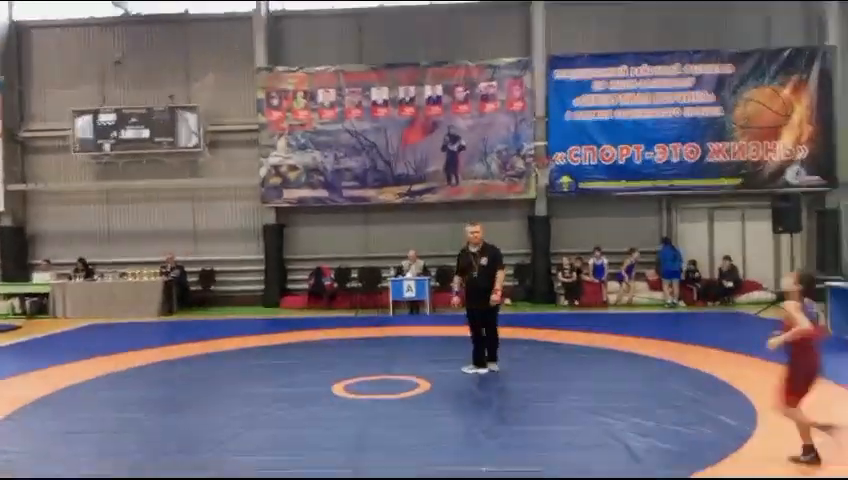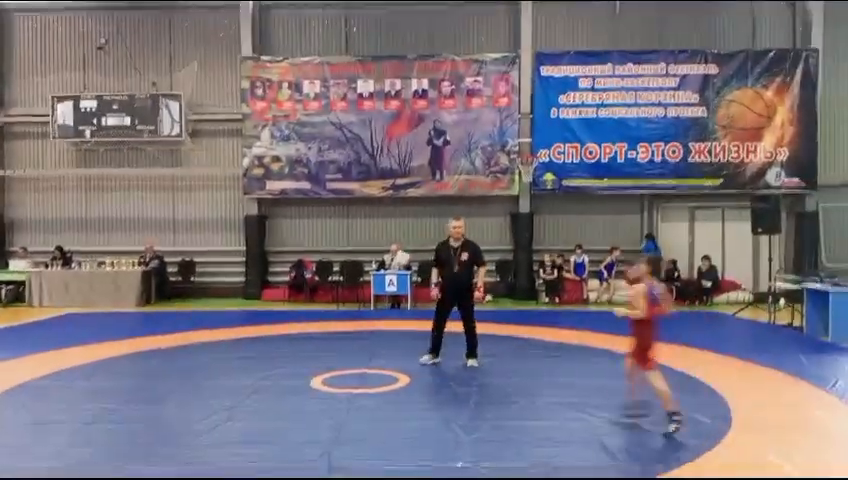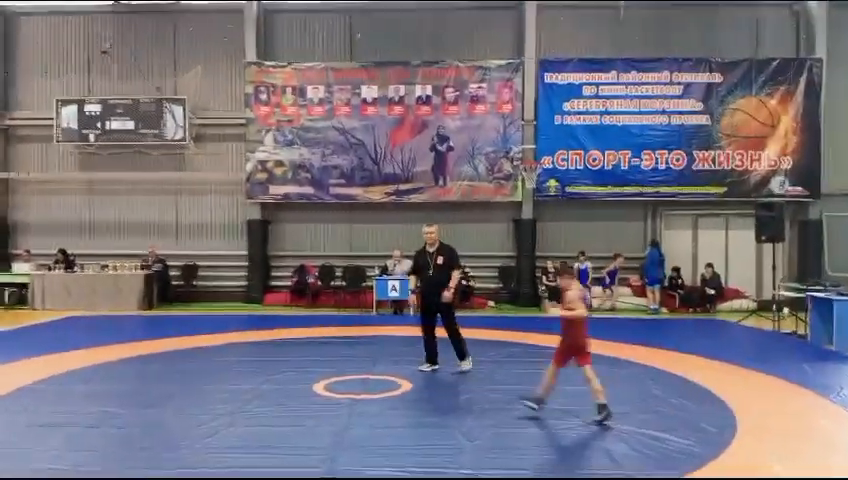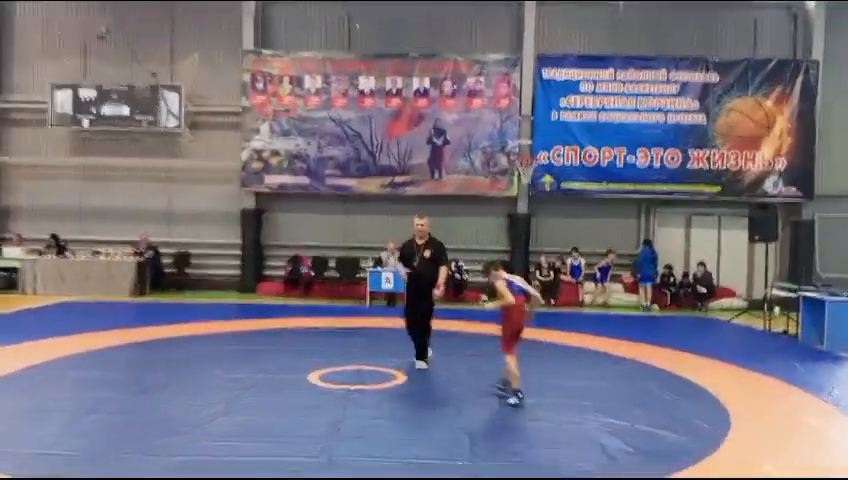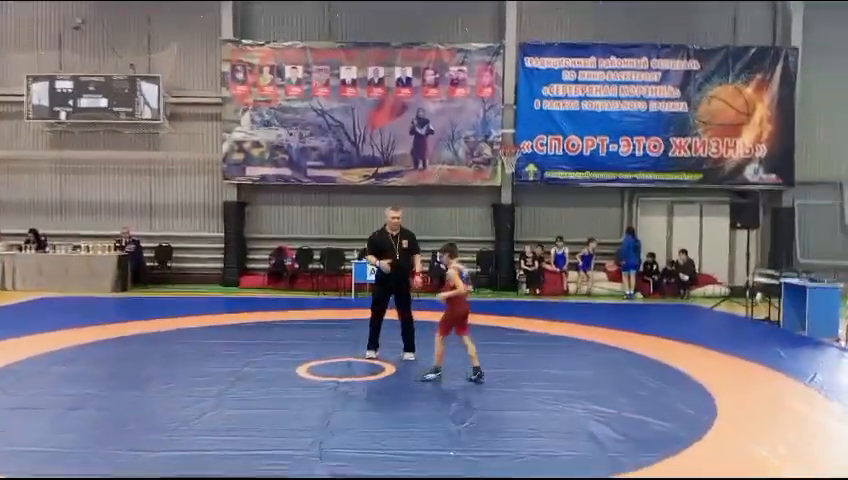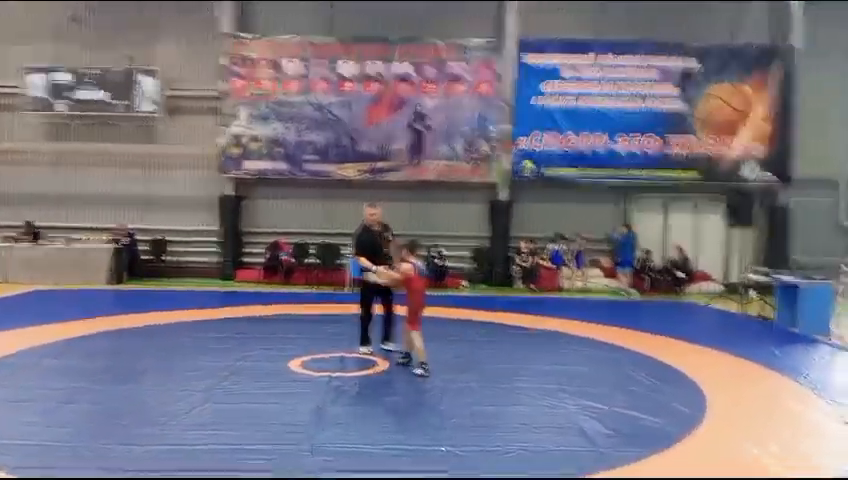
dt=0.5s
person 1, frame 1
left shoulder: (790, 305)
right shoulder: (807, 304)
left elbow: (805, 328)
right elbow: (819, 332)
left wrist: (781, 339)
left hip: (800, 364)
right hip: (811, 361)
left knee: (788, 409)
right knee: (792, 407)
right ankle: (808, 451)
person 1, frame 2
left shoulder: (640, 288)
right shoulder: (659, 287)
left elbow: (642, 313)
right elbow: (668, 308)
left wrist: (624, 312)
left hip: (642, 336)
right hip: (649, 334)
left knee: (654, 377)
right knee: (630, 367)
left ankle: (674, 415)
right ankle: (634, 404)
person 1, frame 3
left shoulder: (571, 294)
right shoulder: (579, 290)
left elbow: (583, 313)
left wrist: (560, 313)
right wrist: (560, 309)
left hip: (571, 338)
right hip: (581, 338)
left knee: (553, 369)
right knee: (588, 373)
left ankle: (538, 400)
right ankle: (603, 408)
person 1, frame 4
left shoulder: (499, 282)
right shoulder: (518, 279)
left elbow: (510, 300)
right elbow: (537, 296)
left wrist: (494, 304)
left hip: (509, 322)
right hip: (520, 321)
left knee: (509, 356)
right knee: (511, 354)
left ankle: (517, 393)
right ankle: (505, 383)
person 1, frame 5
left shoulder: (451, 271)
right shoulder: (462, 269)
left elbow: (462, 290)
left wrist: (445, 295)
left hip: (453, 309)
right hip: (464, 308)
left knee: (439, 337)
right knee: (465, 339)
left ankle: (436, 370)
right ankle: (477, 371)
person 1, frame 6
left shoulder: (404, 266)
right shoulder: (419, 264)
left elbow: (392, 281)
right wrist: (387, 272)
left hip: (414, 301)
right hip: (420, 299)
left knee: (415, 332)
right knee: (408, 327)
left ankle: (423, 365)
right ankle: (407, 355)
person 2, frame 1
left shoulder: (492, 251)
right shoulder: (463, 254)
left elbow: (500, 272)
right elbow: (458, 275)
left wrist: (497, 291)
right wrist: (456, 293)
left hip: (489, 297)
right hip: (472, 298)
left knee: (490, 330)
right knee: (476, 331)
left ankle: (492, 361)
right ankle: (479, 364)
person 2, frame 2
left shoulder: (472, 247)
right shoulder: (441, 247)
left elbow: (481, 268)
right elbow: (436, 268)
left wrist: (479, 288)
right wrist: (435, 285)
left hip: (466, 292)
right hip: (446, 291)
left knee: (469, 325)
right knee: (438, 323)
left ankle: (472, 356)
right ankle: (433, 354)
person 2, frame 3
left shoulder: (448, 251)
right shoulder: (419, 254)
left elbow: (456, 271)
right elbow: (414, 275)
left wrist: (450, 289)
right wrist: (412, 292)
left hip: (444, 297)
right hip: (426, 298)
left knee: (452, 328)
right knee: (427, 330)
left ankle: (464, 358)
right ankle: (431, 362)
person 2, frame 4
left shoulder: (437, 245)
right shoulder: (407, 245)
left elbow: (443, 267)
right elbow: (401, 263)
left wrist: (439, 286)
right wrist: (402, 270)
left hip: (428, 291)
right hip: (412, 289)
left knee: (423, 324)
right knee: (410, 322)
left ankle: (421, 358)
right ankle: (425, 350)
person 2, frame 5
left shoulder: (408, 235)
right shoulder: (377, 236)
left elbow: (416, 255)
right elbow: (369, 255)
left wrist: (417, 274)
right wrist: (378, 263)
left hip: (403, 281)
right hip: (382, 281)
left knee: (406, 316)
right knee: (376, 315)
left ankle: (409, 350)
right ankle: (372, 348)
person 2, frame 6
left shoulder: (385, 227)
right shoulder: (362, 234)
right elbow: (360, 258)
right wrist: (374, 268)
right hip: (370, 277)
left knee: (389, 307)
right knee: (367, 310)
left ankle: (387, 340)
right ankle: (364, 343)
